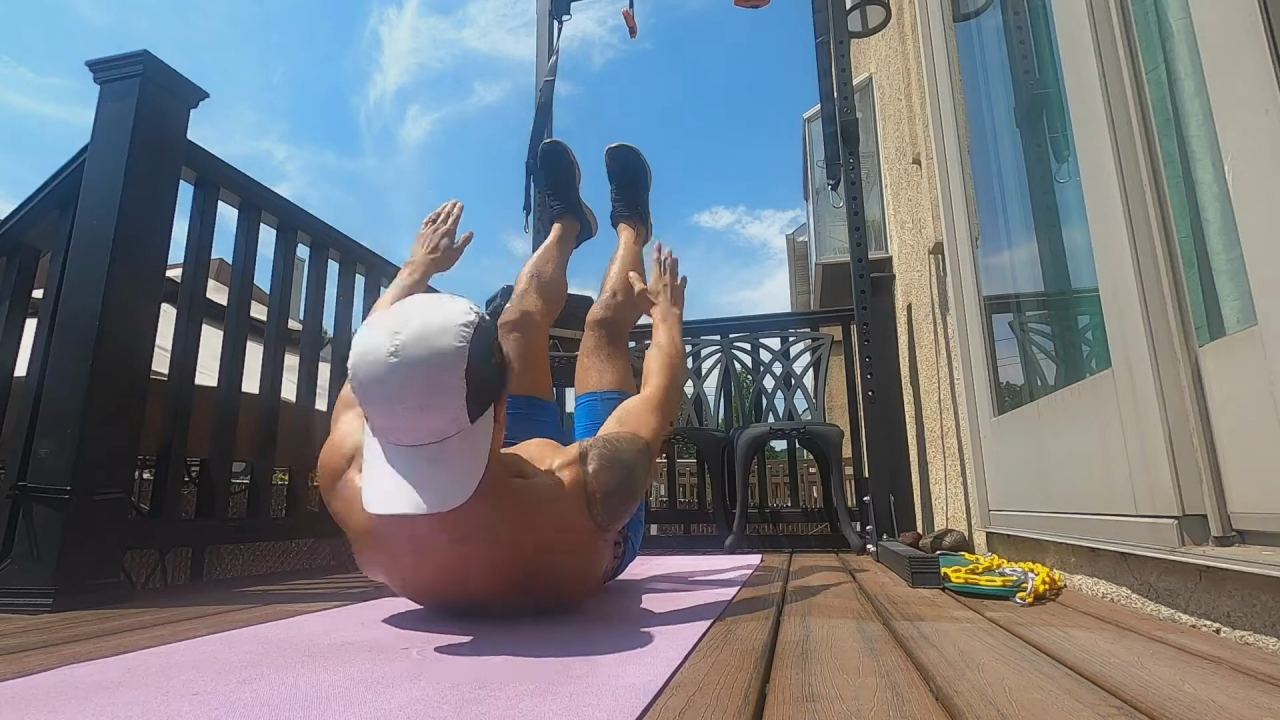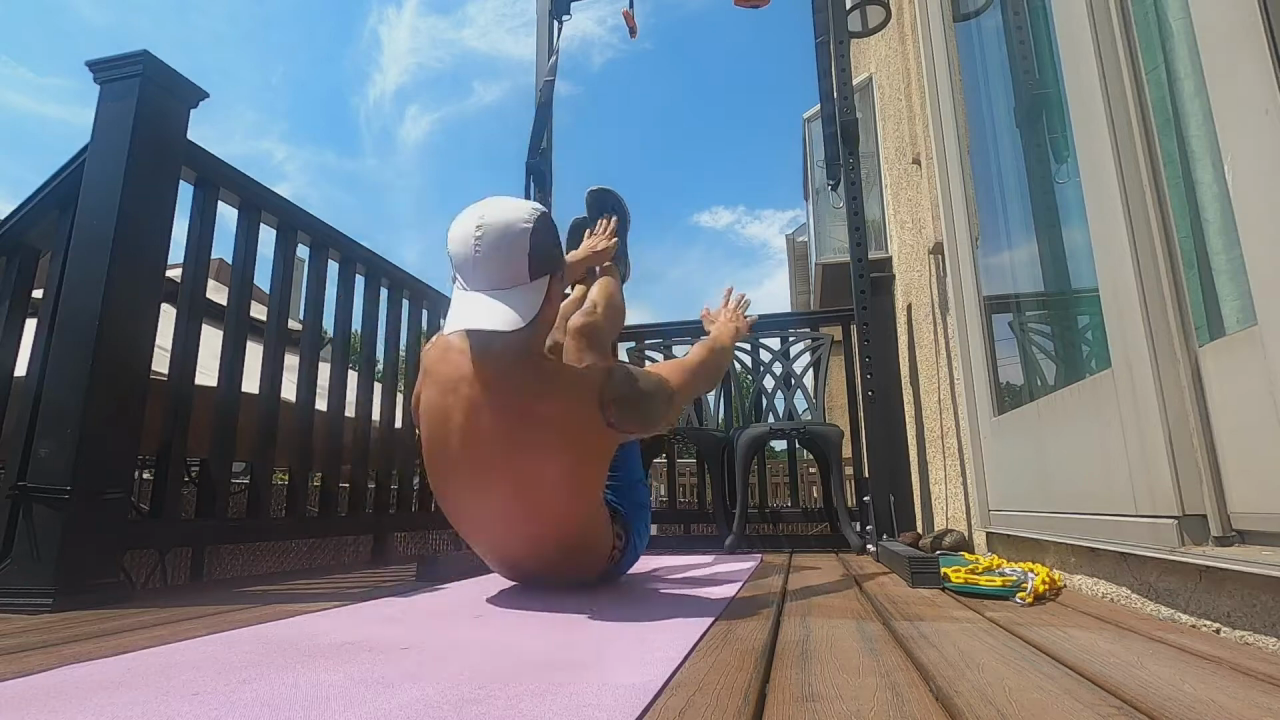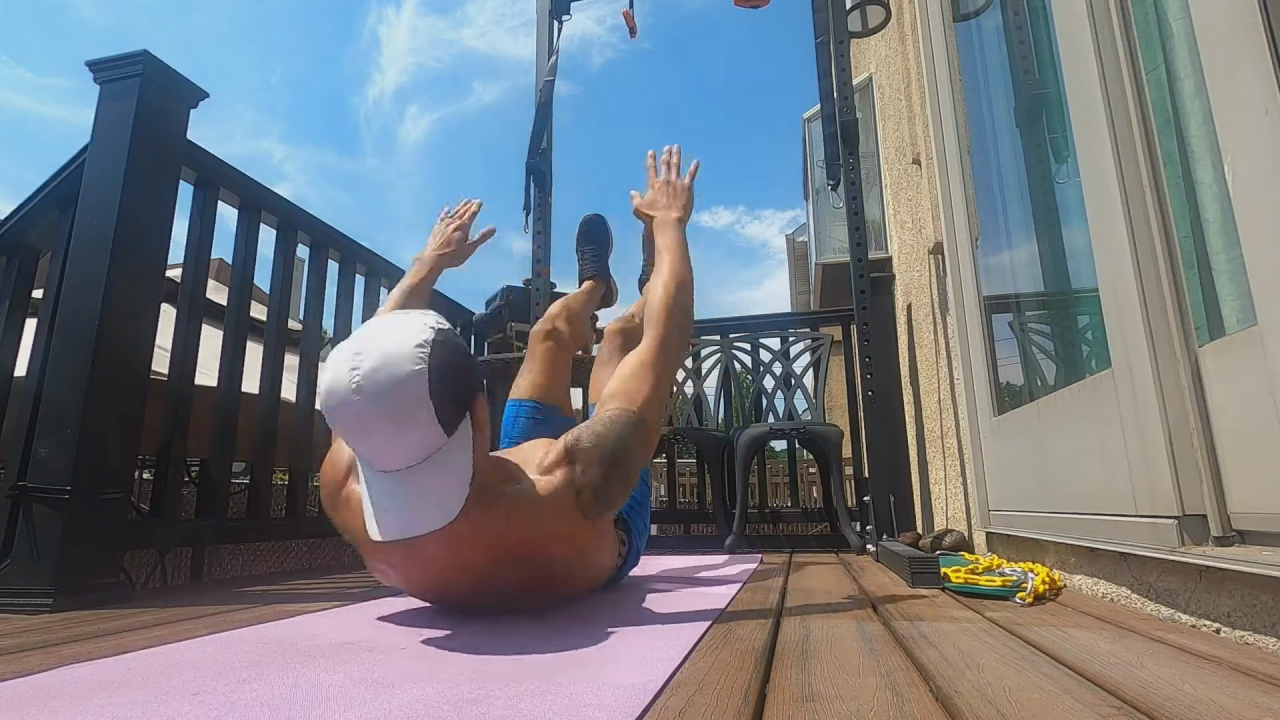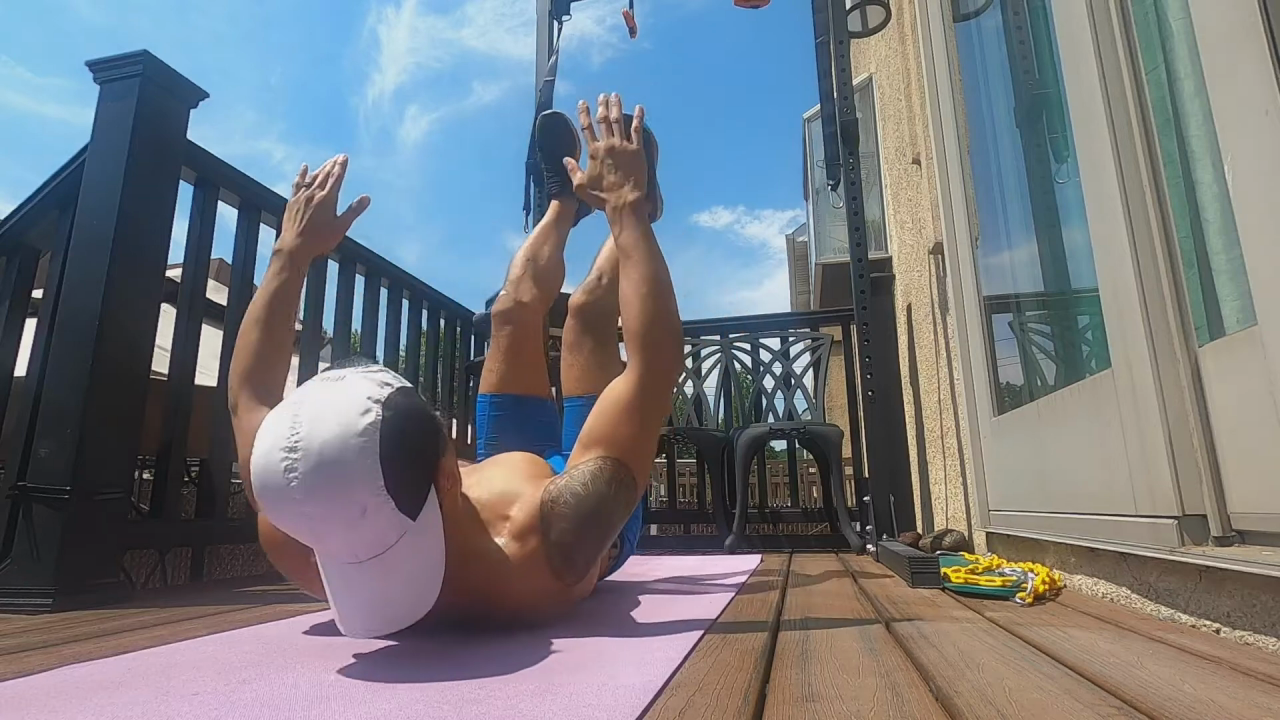
dt=0.4s
person 1, frame 1
left shoulder: (350, 491)
right shoulder: (585, 491)
left elbow: (369, 372)
right elbow: (659, 396)
left wrist: (415, 272)
right wrist: (667, 314)
left knee: (521, 319)
right knee: (604, 323)
left ankle: (567, 226)
right ankle: (629, 229)
person 1, frame 2
left shoulder: (436, 358)
right shoulder: (595, 392)
left elbow: (499, 289)
right elbow: (697, 372)
left wrist: (573, 263)
right wrist: (724, 333)
left hip: (507, 557)
right hip: (597, 560)
left knee: (556, 346)
right knee: (585, 329)
left ankle: (587, 284)
right ankle: (608, 276)
person 1, frame 3
left shoulder: (349, 499)
right shoulder: (569, 495)
left elbow: (379, 356)
right elbow: (666, 345)
left wrist: (426, 264)
right wrist: (670, 222)
right hip: (600, 552)
left knee: (551, 332)
right knee: (623, 335)
left ankle: (594, 286)
right ankle: (652, 275)
person 1, frame 4
left shoulder: (297, 545)
right shoulder: (547, 553)
left elbow: (249, 396)
right elbow: (657, 365)
left wrist: (291, 253)
right wrist: (626, 205)
left knee: (513, 309)
right knee: (588, 311)
left ankle: (564, 205)
right ankle: (639, 206)
